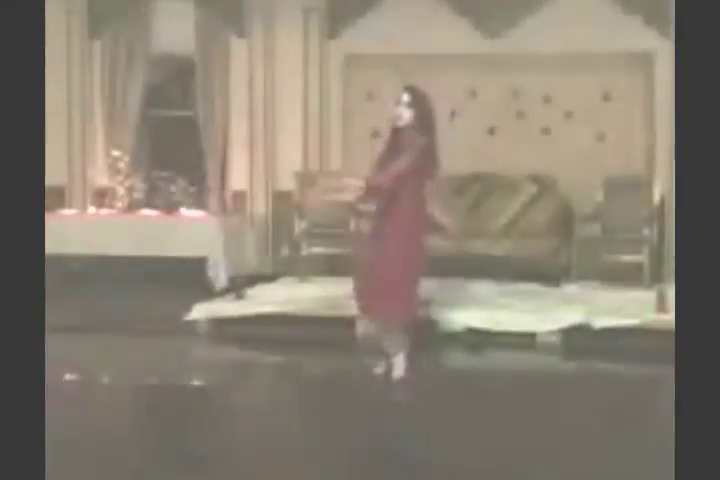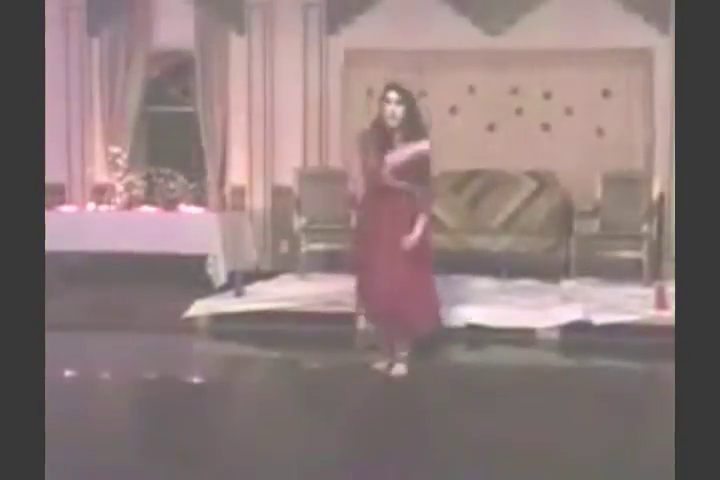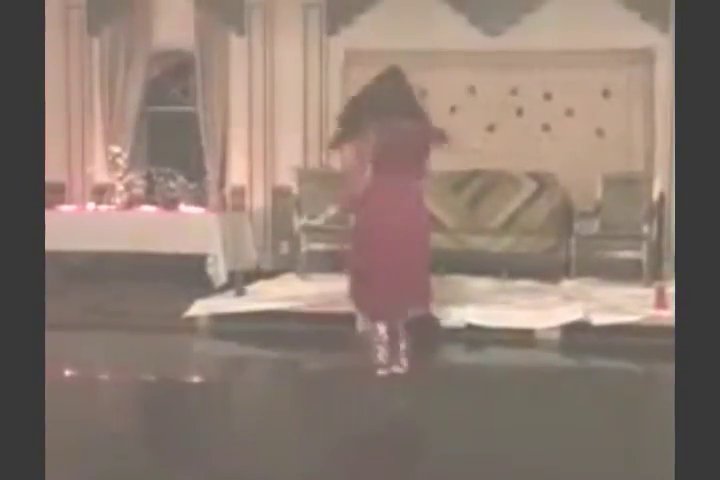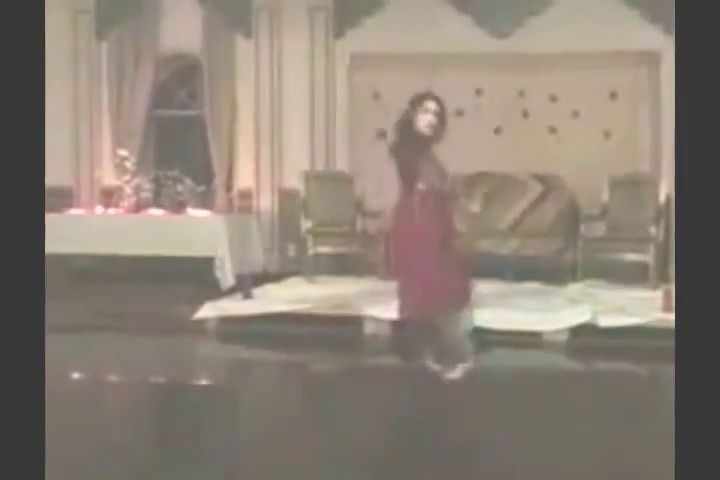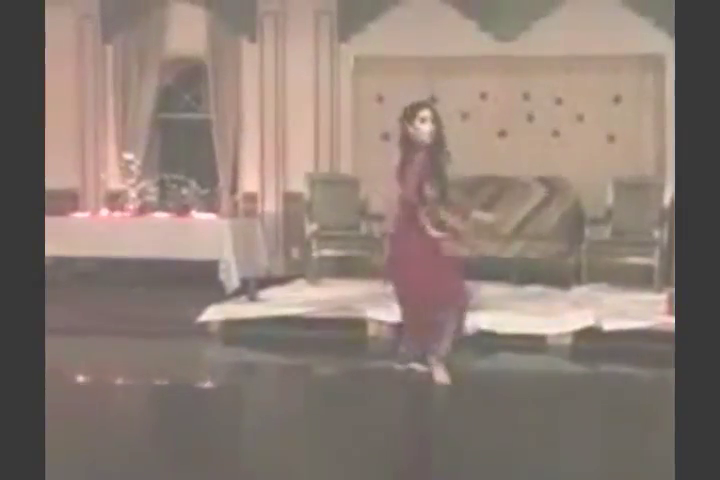
dt=1s
person 1, frame 1
left shoulder: (419, 142)
right shoulder: (397, 141)
left elbow: (390, 178)
left hip: (404, 221)
right hip: (385, 218)
left knee: (389, 287)
right knee: (374, 285)
left ankle: (397, 352)
right ankle: (390, 352)
person 1, frame 2
left shoulder: (420, 147)
right shoulder: (373, 139)
left elbow: (425, 192)
right elbow: (374, 169)
left wrist: (419, 228)
right wrist: (408, 151)
left hip: (407, 225)
right hip: (375, 224)
left knee: (406, 290)
right knee: (377, 290)
left ankle: (401, 355)
right ankle: (386, 350)
person 1, frame 3
left shoulder: (375, 131)
right shoulder: (421, 129)
left elbow: (357, 177)
left wrist: (342, 205)
left hip: (380, 213)
right hip: (411, 213)
left knee: (378, 285)
right knee: (401, 285)
left ankle: (385, 359)
right ankle: (399, 353)
person 1, frame 4
left shoulder: (418, 148)
right shoulder: (413, 148)
right elbow: (440, 186)
left hip: (429, 225)
right hip: (416, 226)
left knee: (441, 289)
right knee: (435, 290)
left ankle: (432, 353)
person 1, frame 5
left shoulder: (429, 157)
right shoulder: (420, 157)
left elbow: (438, 200)
right elbow: (409, 197)
right wrist: (429, 228)
left hip: (422, 239)
right hip: (414, 240)
left knee: (423, 302)
right knee: (448, 300)
left ankle: (410, 354)
right ankle: (436, 359)
